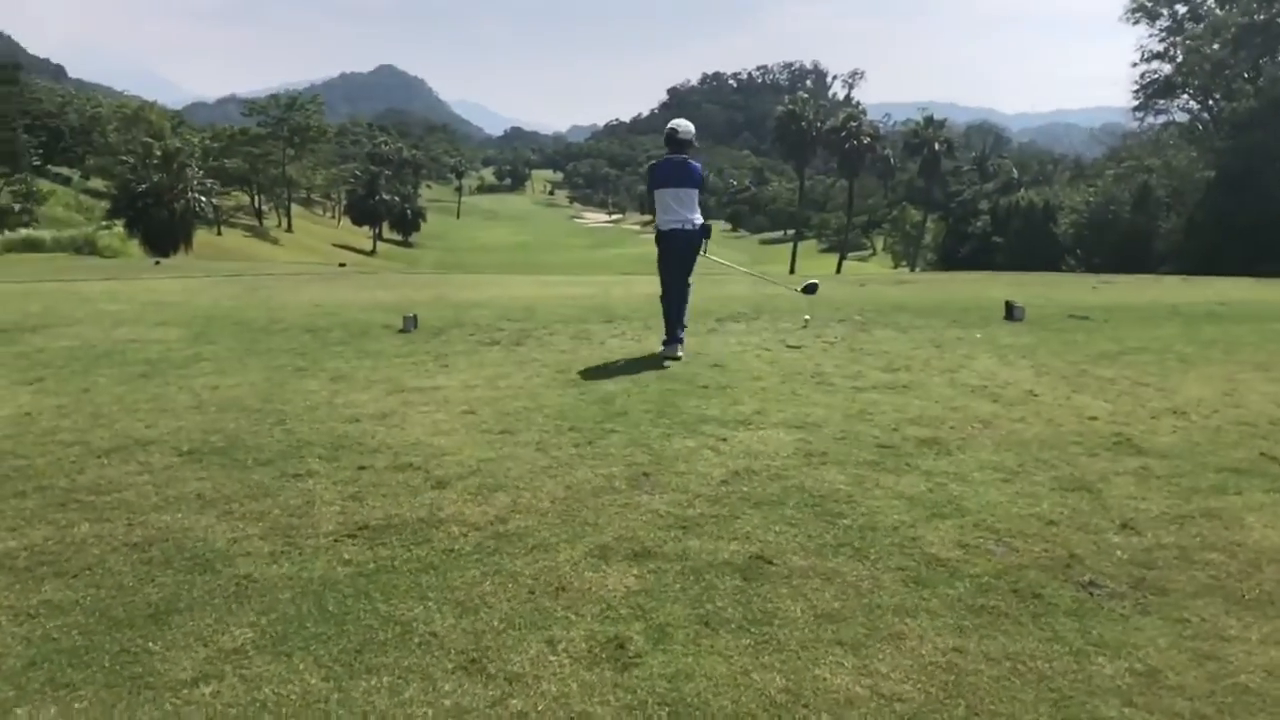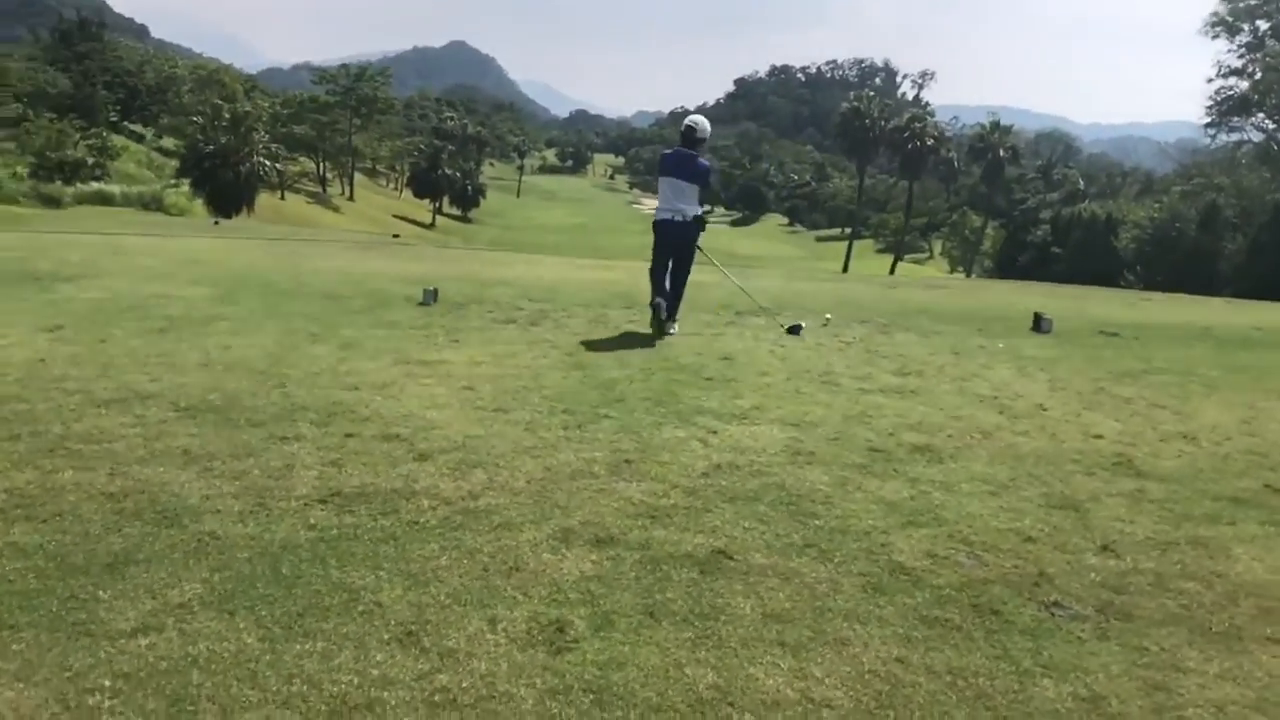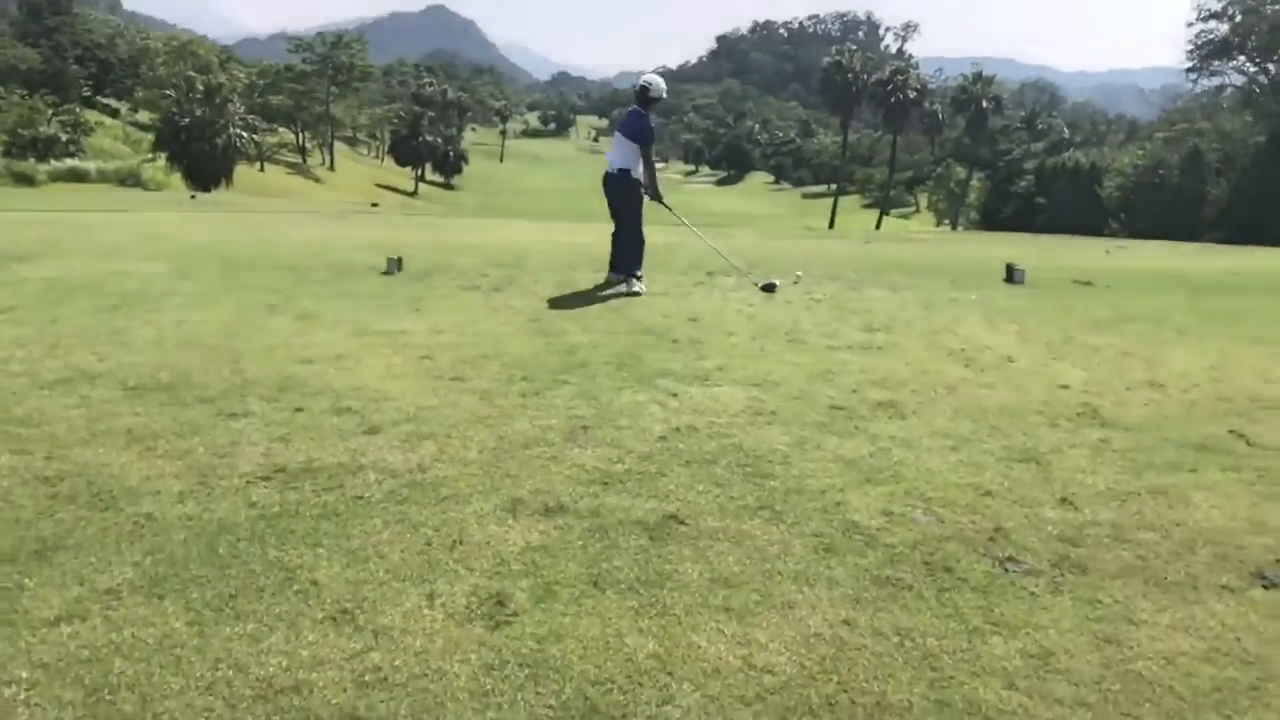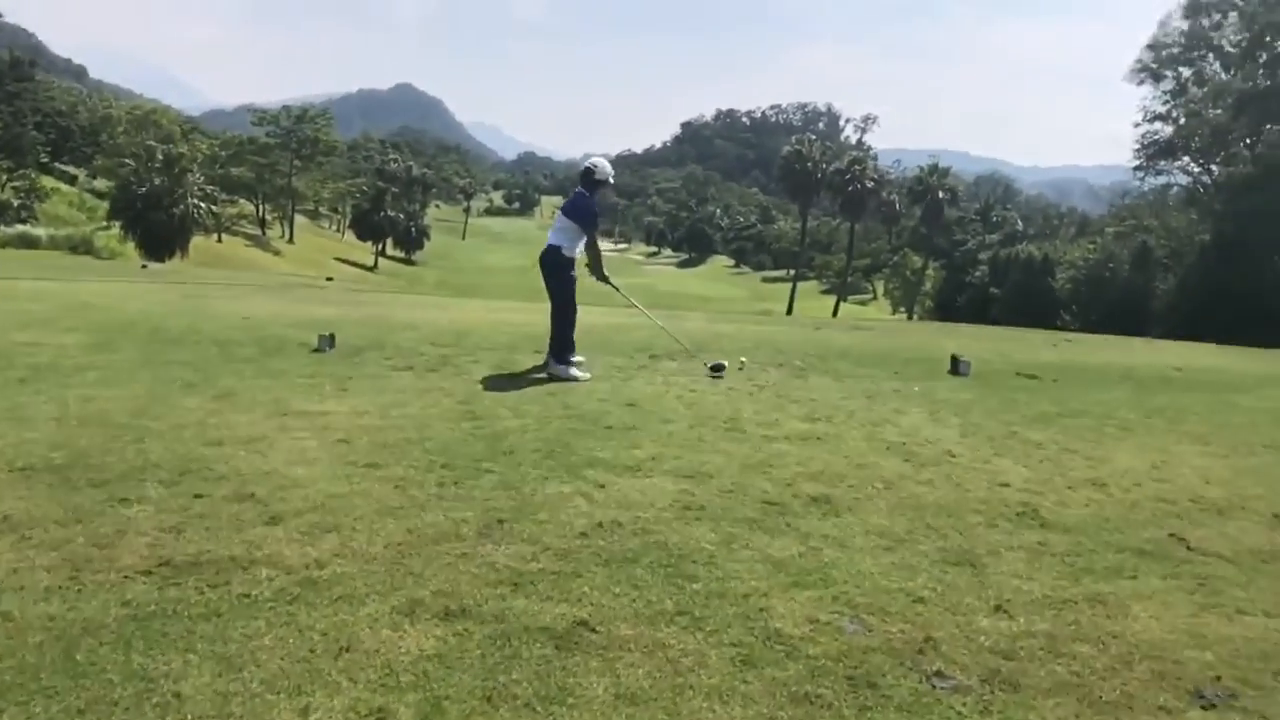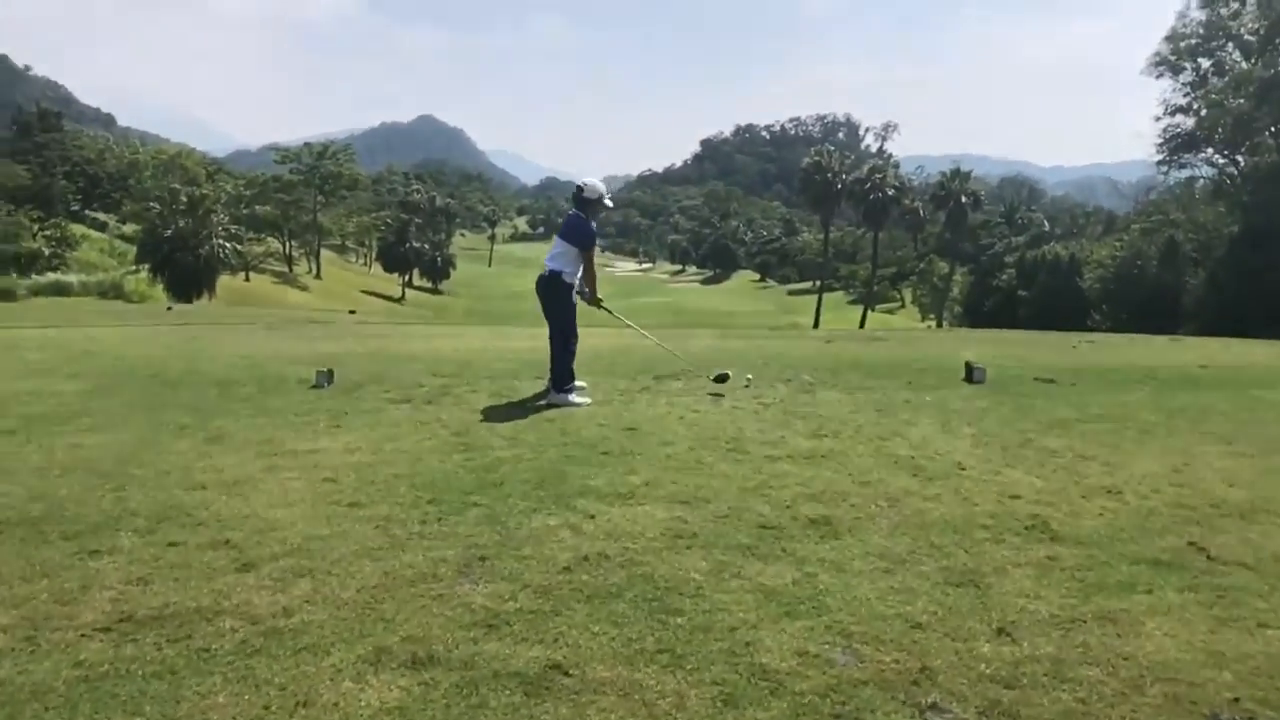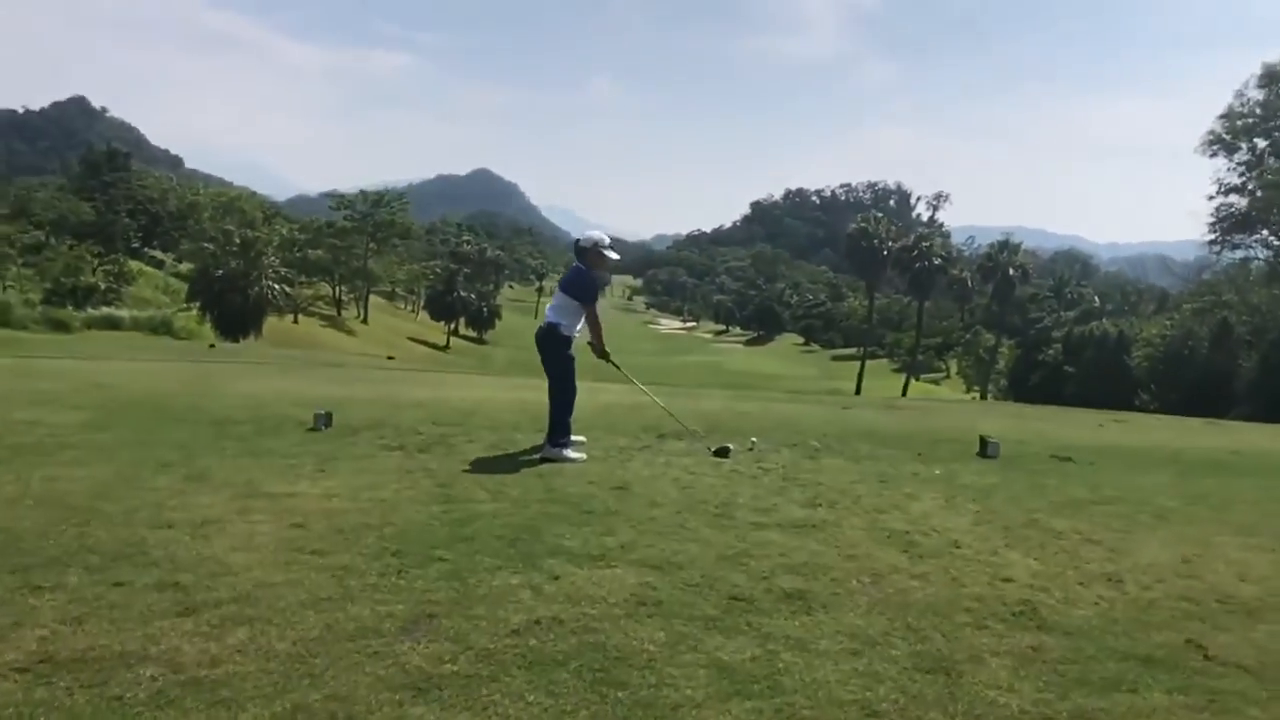
dt=0.4s
person 1, frame 1
left shoulder: (655, 169)
right shoulder: (696, 169)
left elbow: (654, 204)
right elbow: (697, 201)
left hip: (669, 234)
right hip: (693, 233)
left knee: (670, 290)
right knee: (682, 284)
left ankle: (673, 342)
right ankle: (677, 333)
person 1, frame 2
left shoulder: (665, 158)
right shoulder: (703, 167)
left elbow: (664, 190)
right elbow: (700, 200)
left hip: (664, 223)
right hip: (688, 225)
left knee: (659, 269)
right knee: (680, 275)
left ankle: (660, 305)
right ankle: (670, 318)
person 1, frame 3
left shoulder: (629, 116)
right shoulder: (645, 125)
right elbow: (647, 161)
left wrist: (645, 183)
right wrist: (654, 189)
left hip: (612, 177)
right hip: (626, 180)
left knee: (621, 227)
right knee: (634, 231)
left ankle: (616, 271)
right ankle: (632, 277)
person 1, frame 4
left shoulder: (577, 198)
right shoulder: (588, 206)
right elbow: (592, 242)
left wrist: (592, 263)
right wrist: (600, 271)
left hip: (553, 256)
right hip: (560, 259)
left knee: (561, 308)
right knee: (567, 311)
left ankle: (557, 353)
right ankle: (560, 362)
person 1, frame 5
left shoulder: (571, 220)
right shoulder: (586, 228)
right elbow: (588, 266)
left wrist: (583, 288)
right wrist: (592, 293)
left hip: (549, 280)
right hip: (558, 284)
left knee: (560, 334)
right knee: (567, 337)
left ankle: (559, 379)
right ankle: (560, 390)
person 1, frame 6
left shoulder: (578, 274)
right shoulder: (585, 279)
left elbow: (587, 316)
right elbow: (592, 318)
left wrist: (595, 341)
right wrist: (601, 347)
left hip: (552, 334)
right hip: (556, 337)
left knee: (562, 388)
right knee: (565, 390)
left ankle: (558, 434)
right ankle: (555, 445)
